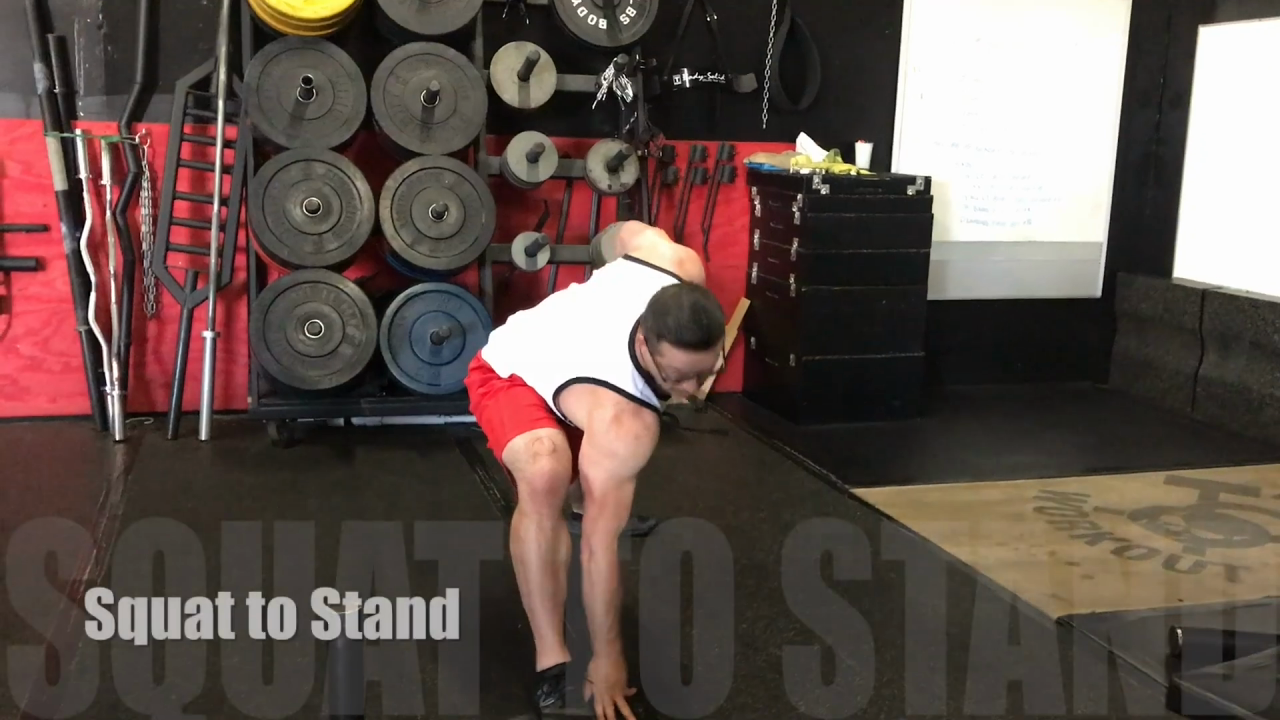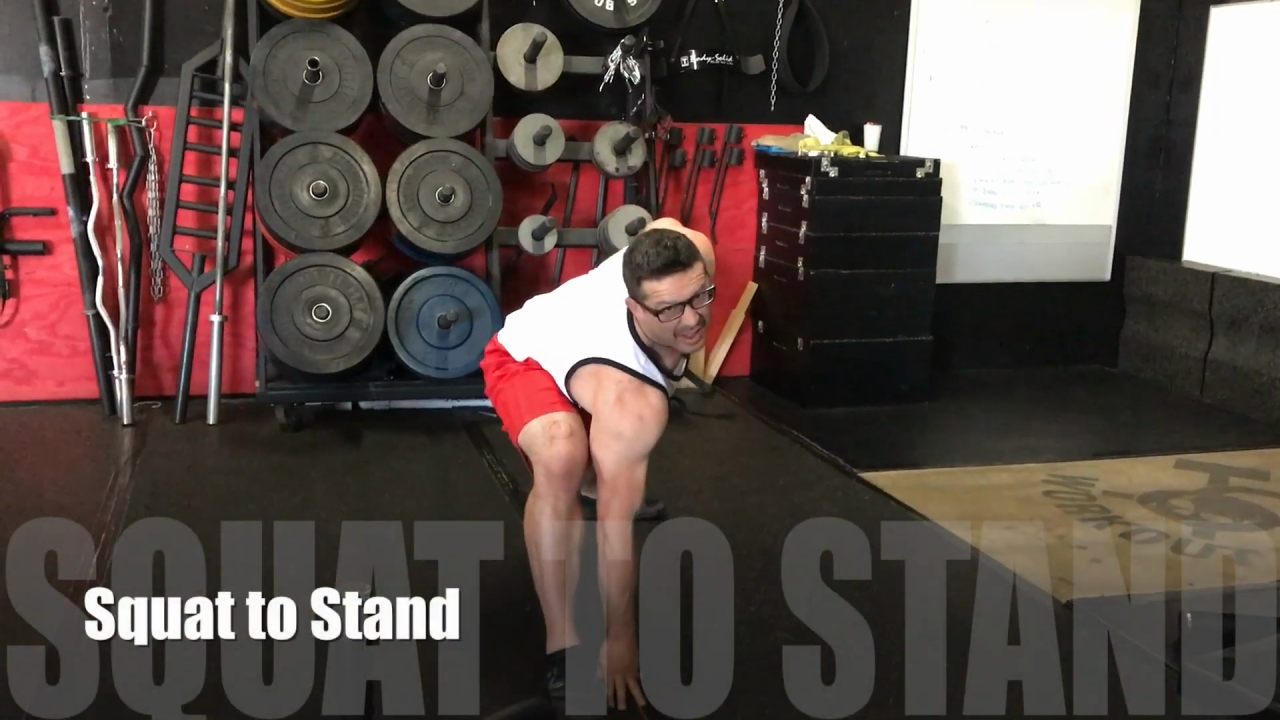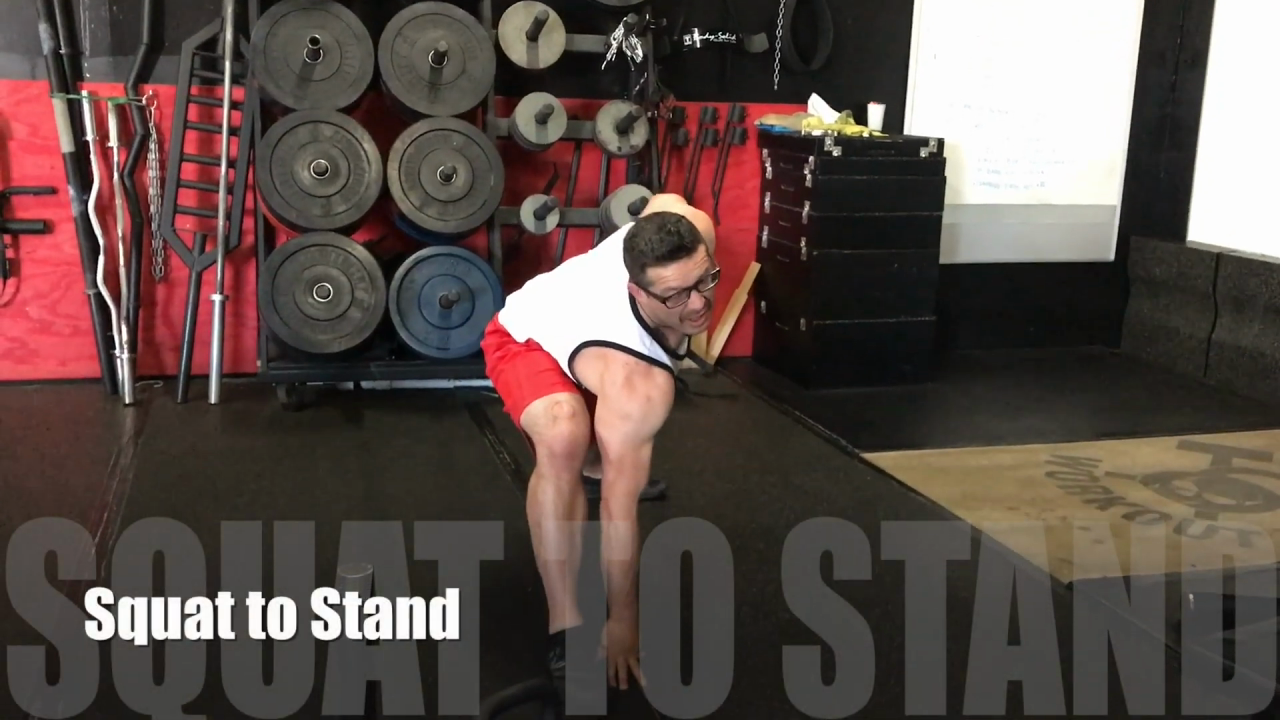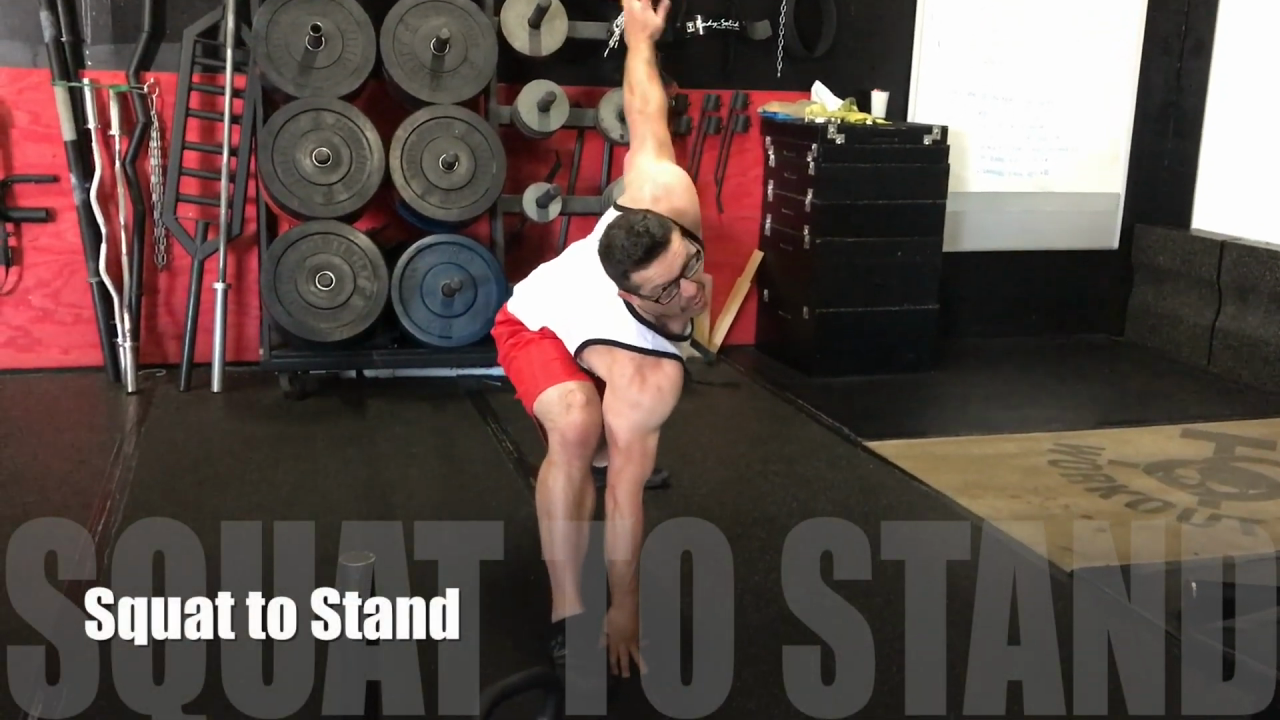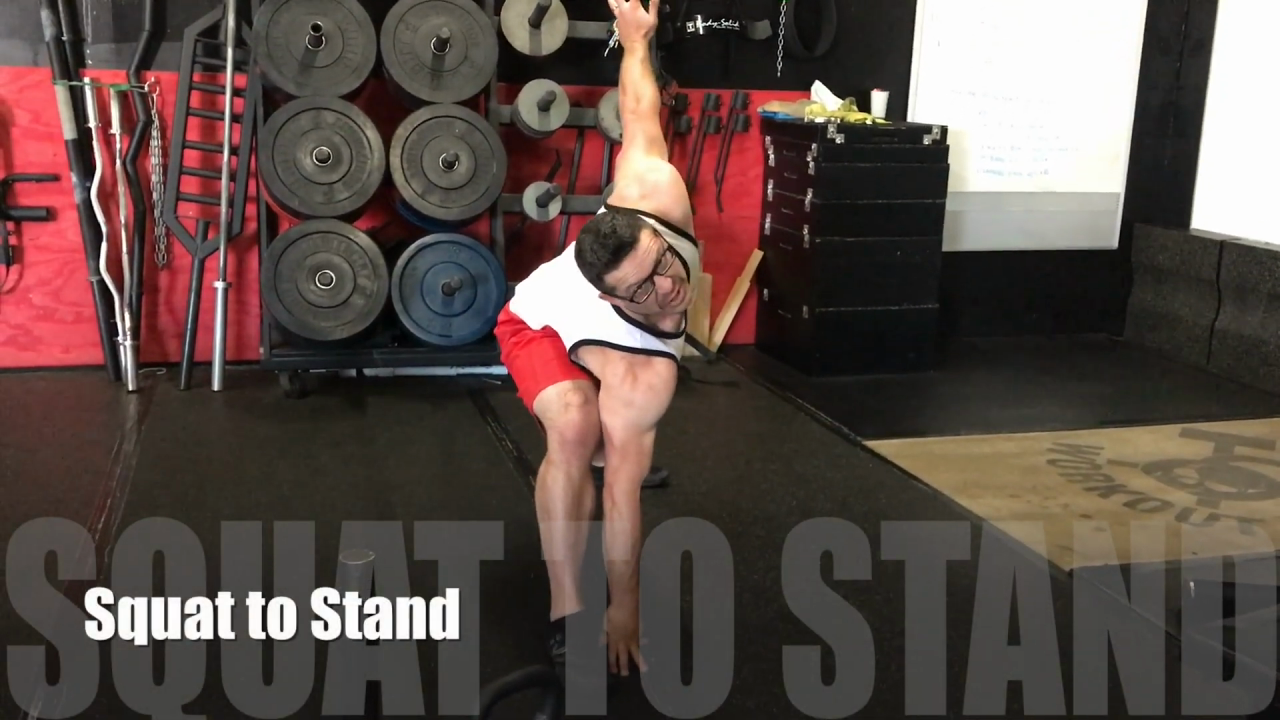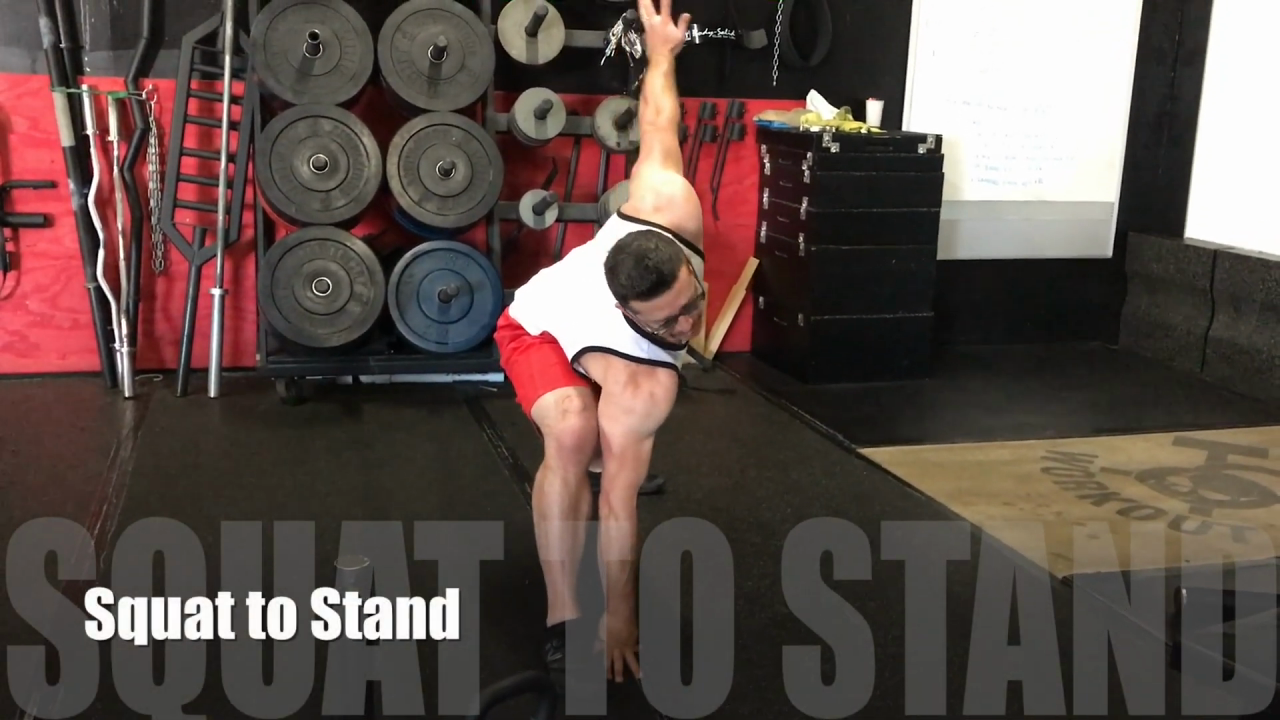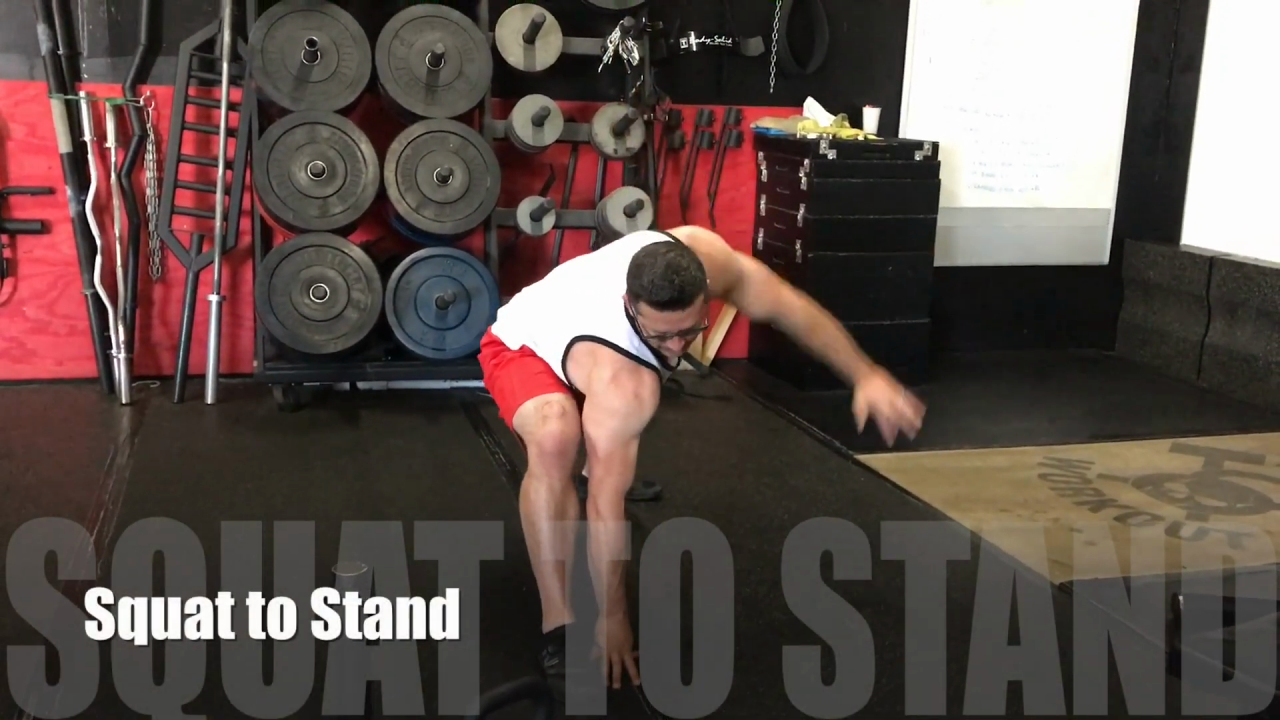
dt=0.5s
person 1, frame 1
left shoulder: (682, 273)
right shoulder: (621, 418)
left elbow: (632, 232)
right elbow: (600, 541)
right wrist: (608, 659)
left hip: (564, 340)
right hip: (510, 372)
right knee: (546, 474)
left ankle: (583, 481)
right ankle: (552, 665)
person 1, frame 2
left shoulder: (692, 253)
right shoulder: (628, 398)
left elbow: (663, 226)
right elbow: (615, 525)
right wrist: (621, 642)
left hip: (572, 326)
right hip: (526, 357)
right knee: (562, 460)
left ankle: (599, 476)
right ankle: (563, 647)
person 1, frame 3
left shoulder: (688, 227)
right shoulder: (634, 382)
left elbow: (665, 201)
right elbow: (618, 508)
right wrist: (623, 626)
left hip: (565, 308)
right hip: (524, 336)
right knee: (565, 437)
left ankle: (597, 452)
right ankle: (565, 626)
person 1, frame 4
left shoulder: (666, 200)
right shoulder: (648, 374)
left elbow: (644, 118)
right elbow: (624, 495)
right wrist: (624, 613)
left hip: (573, 296)
right hip: (534, 325)
left knee: (625, 437)
right knee: (577, 430)
left ankle: (607, 440)
right ankle: (568, 614)
person 1, frame 5
left shoulder: (654, 196)
right shoulder: (641, 371)
left elbow: (640, 114)
right elbow: (621, 490)
right wrist: (624, 613)
left hip: (562, 291)
right hip: (539, 324)
left knee: (624, 435)
right knee: (577, 430)
right ankle: (568, 612)
person 1, frame 6
left shoulder: (670, 212)
right shoulder: (643, 382)
left elbow: (658, 132)
right elbow: (617, 498)
right wrist: (620, 618)
left hip: (575, 293)
right hip: (537, 327)
left knee: (622, 436)
right knee: (574, 436)
right ankle: (564, 618)
person 1, frame 7
left shoulder: (691, 254)
right shoulder: (623, 378)
left elbow: (782, 304)
right elbow: (607, 497)
left wrist: (864, 374)
right wrist: (615, 620)
left hip: (582, 318)
right hip: (521, 346)
right knee: (556, 440)
right ankle: (559, 624)
